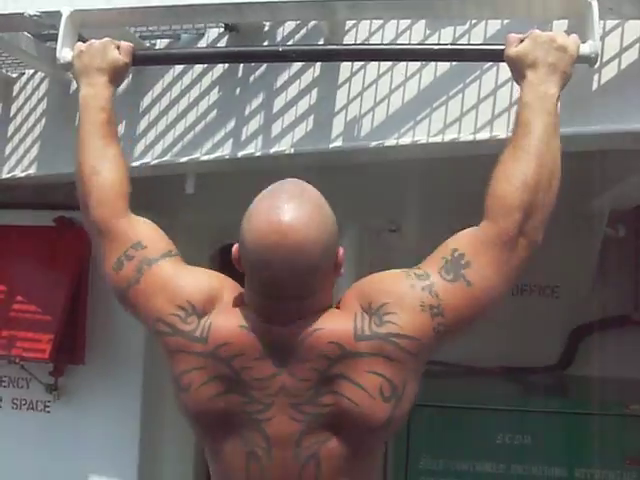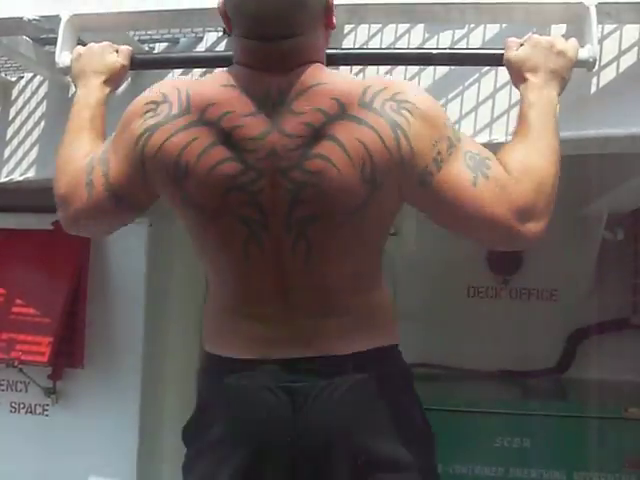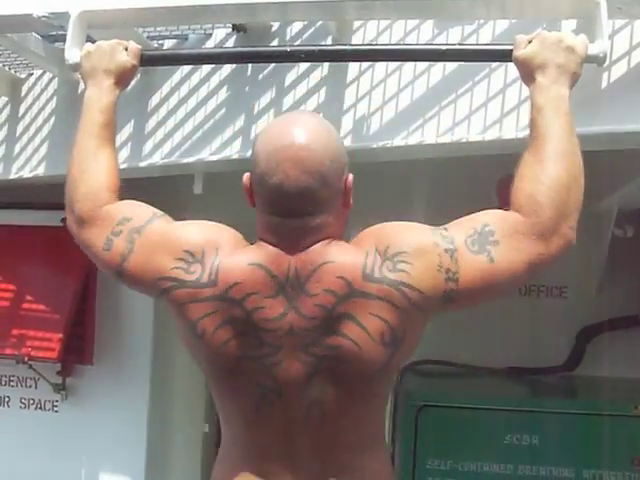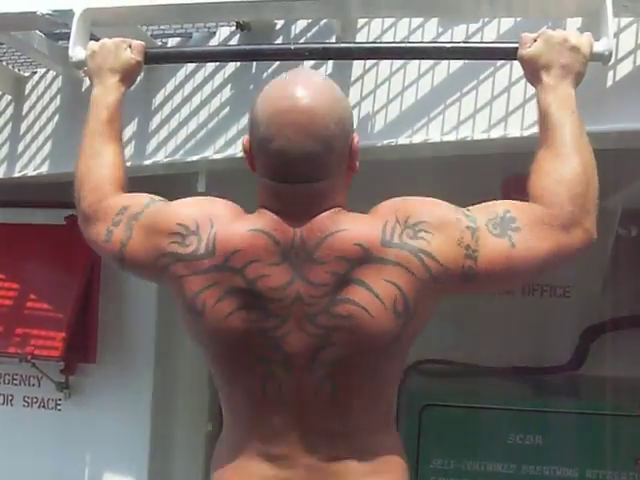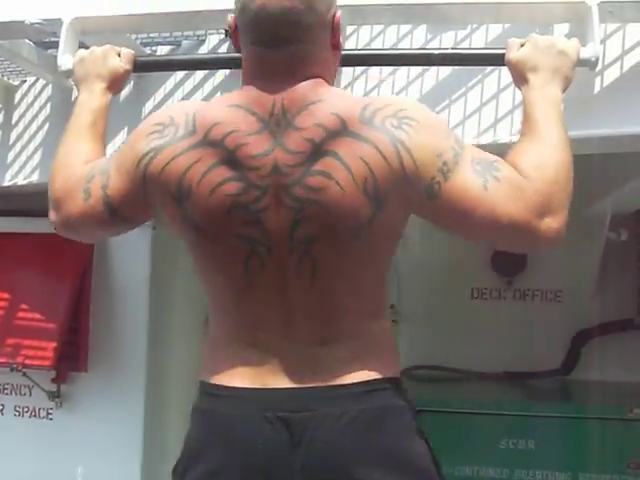
dt=0.5s
person 1, frame 1
left shoulder: (196, 321)
right shoulder: (387, 325)
left elbow: (105, 215)
right elbow: (514, 221)
left wrist: (95, 86)
right wrist: (540, 84)
person 1, frame 2
left shoulder: (168, 114)
right shoulder: (388, 112)
left elbow: (73, 205)
right elbow: (525, 214)
left wrist: (92, 84)
right wrist: (540, 84)
left hip: (234, 394)
right hip: (359, 394)
person 1, frame 3
left shoulder: (205, 275)
right shoulder: (392, 277)
left elbow: (89, 213)
right elbow: (550, 225)
left wrist: (101, 87)
right wrist: (551, 85)
person 1, frame 4
left shoulder: (200, 242)
right shoulder: (406, 244)
left elbow: (97, 211)
right elbow: (568, 221)
left wrist: (107, 85)
right wrist: (556, 84)
person 1, frame 5
left shoulder: (177, 132)
right shoulder: (390, 127)
left elbow: (68, 205)
right elbow: (542, 212)
left wrist: (94, 90)
right wrist: (543, 84)
right hip: (362, 434)
